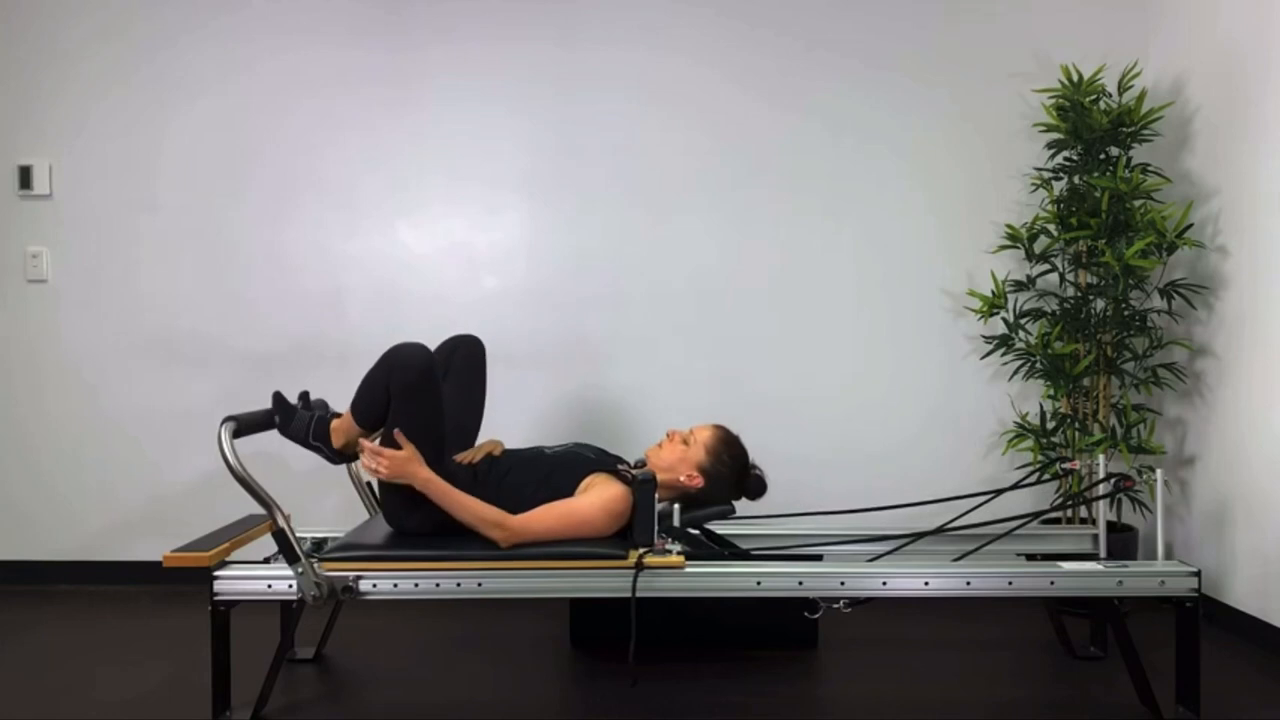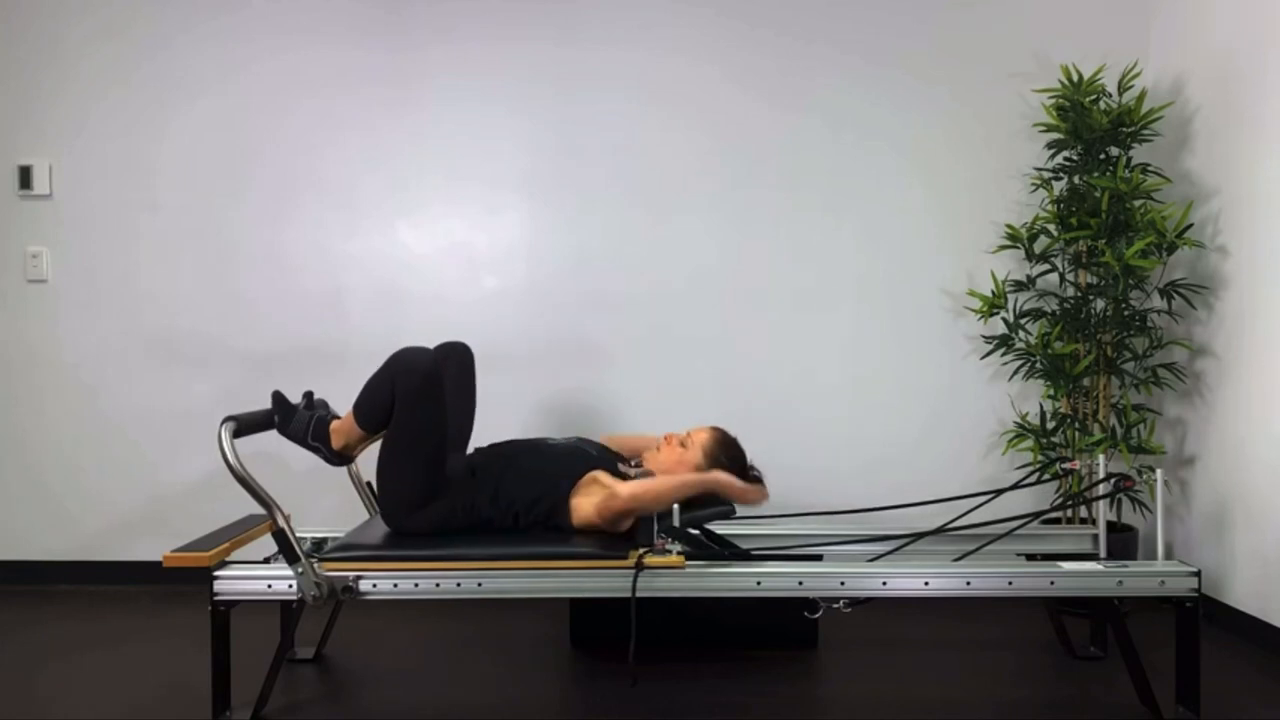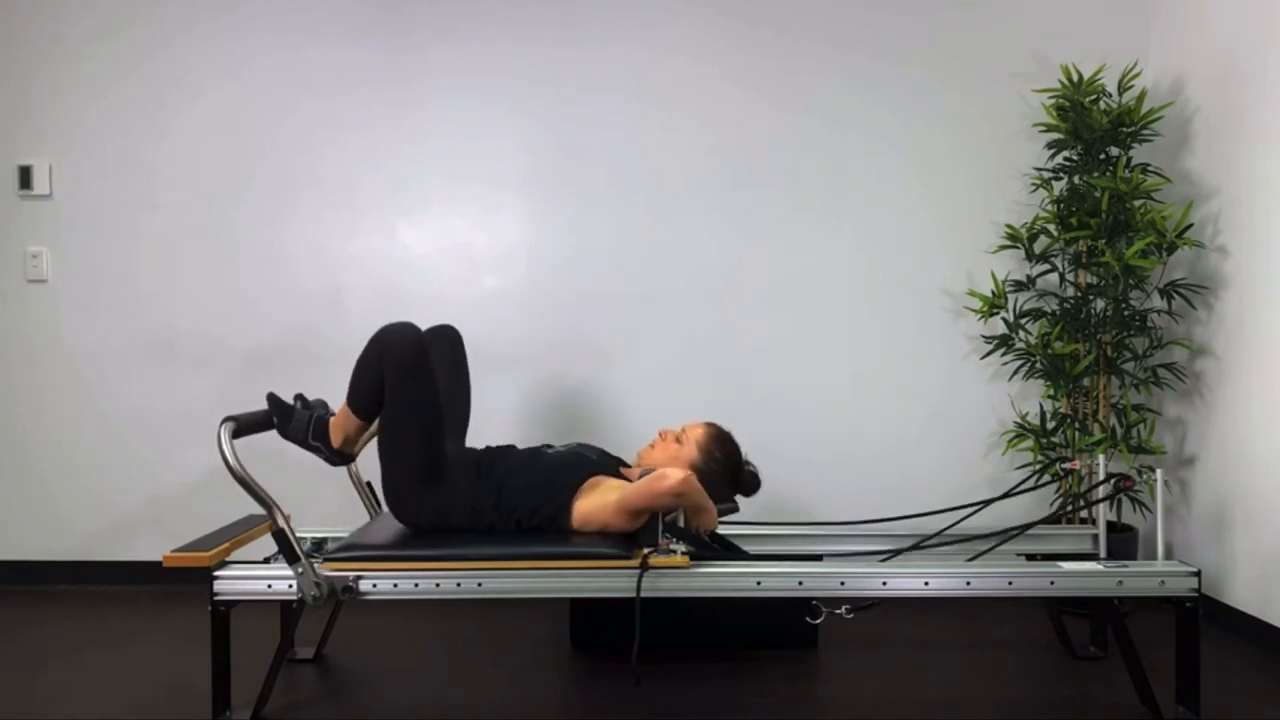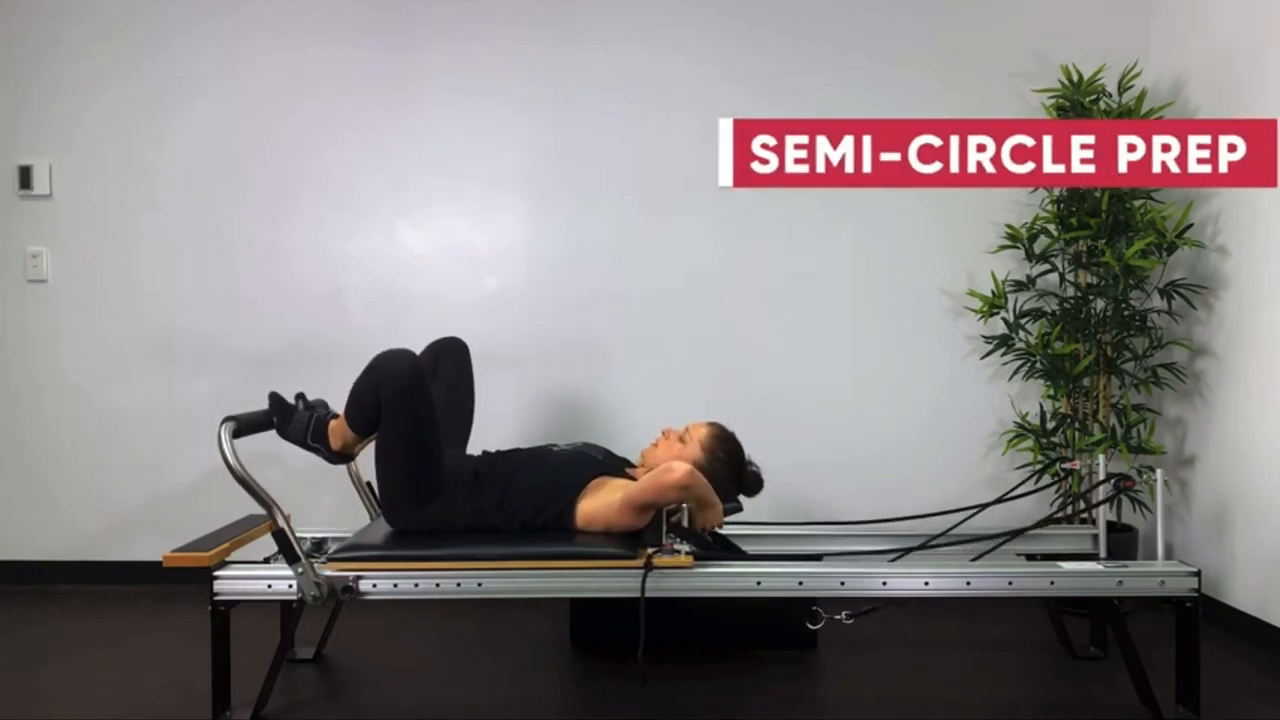
dt=0.7s
person 1, frame 1
left shoulder: (617, 502)
right shoulder: (627, 478)
left elbow: (508, 530)
left wrist: (421, 477)
right wrist: (498, 450)
left hip: (424, 506)
right hip: (454, 478)
left knee: (410, 360)
right knee: (464, 347)
left ankle: (338, 438)
right ankle: (344, 430)
person 1, frame 2
left shoulder: (619, 510)
right shoulder: (630, 478)
left elbow: (611, 496)
right elbow: (586, 456)
left wrist: (714, 477)
right wrist: (651, 441)
left hip: (424, 506)
right hip: (454, 477)
left knee: (415, 366)
right knee: (451, 355)
left ankle: (333, 439)
right ankle: (341, 431)
person 1, frame 3
left shoulder: (624, 505)
right shoulder: (625, 478)
left elbow: (672, 483)
left wrist: (701, 512)
left hip: (429, 497)
right hip: (457, 476)
left knee: (400, 341)
right knee: (439, 339)
left ankle: (334, 438)
right ankle: (347, 430)
person 1, frame 4
left shoulder: (628, 506)
right shoulder: (627, 475)
left elbow: (676, 477)
left wrist: (708, 508)
left hip: (429, 504)
right hip: (454, 477)
left knee: (398, 368)
right knee: (449, 350)
left ankle: (332, 439)
right ankle: (341, 428)
